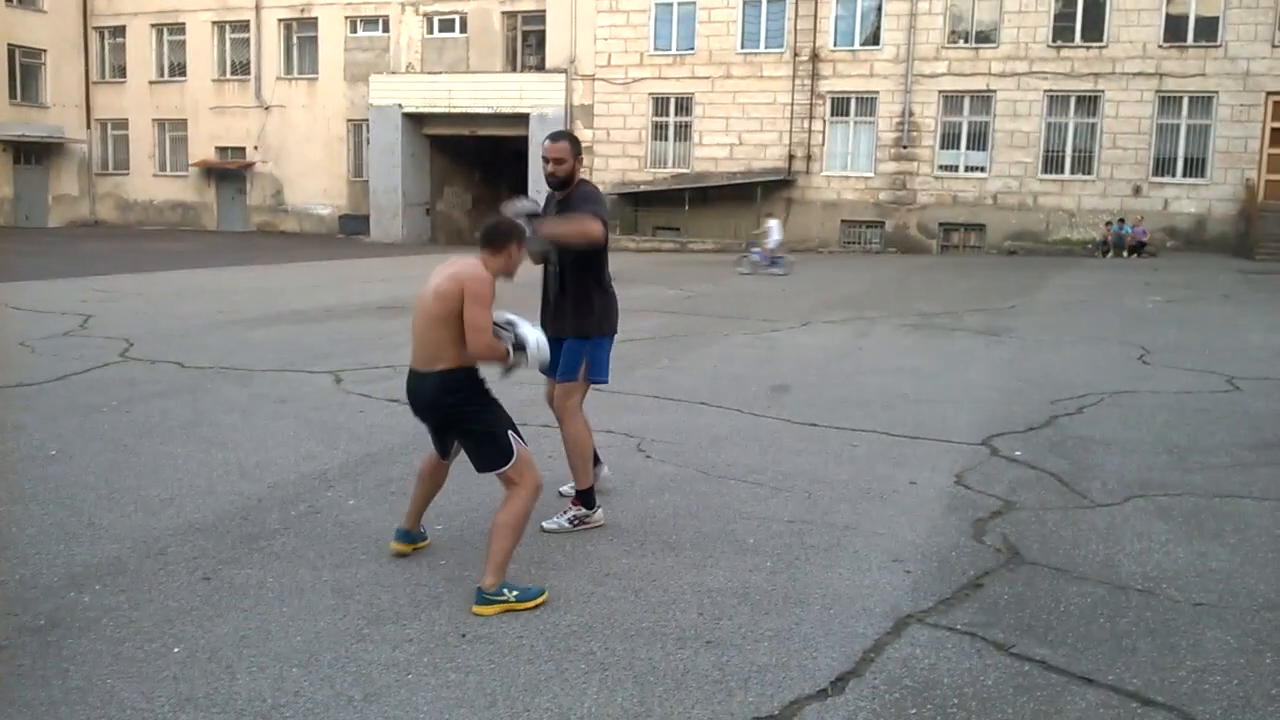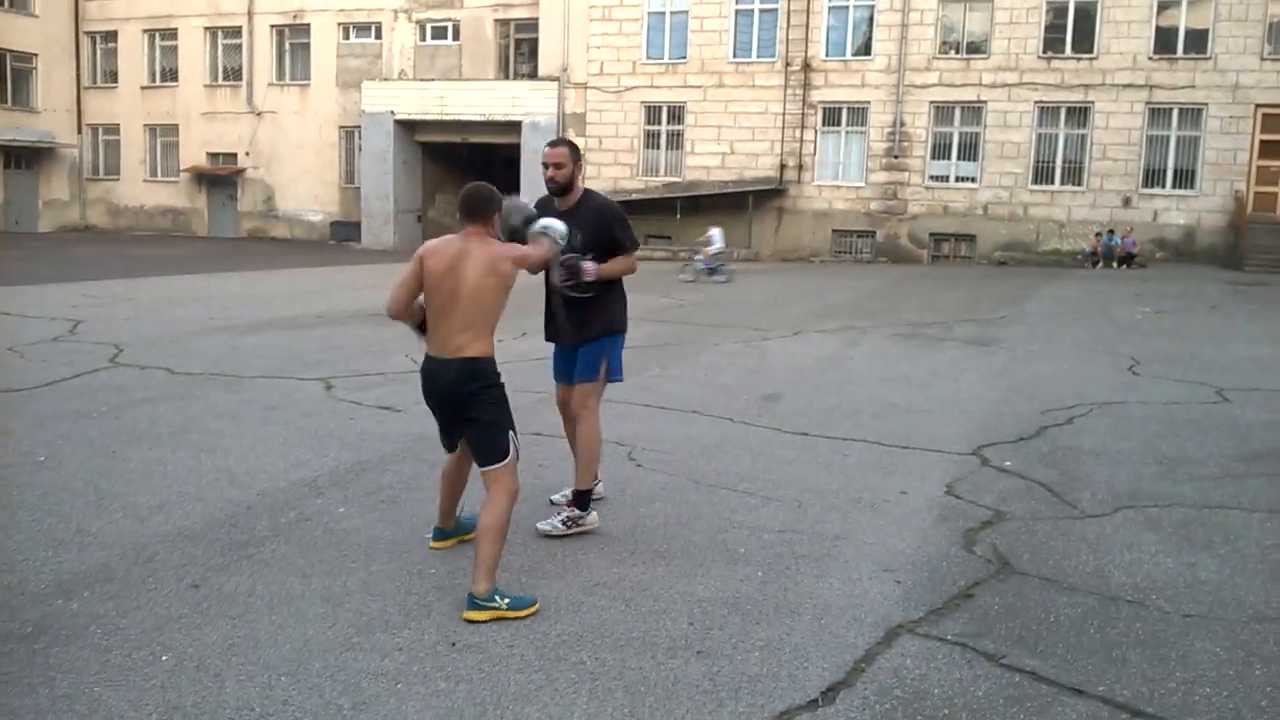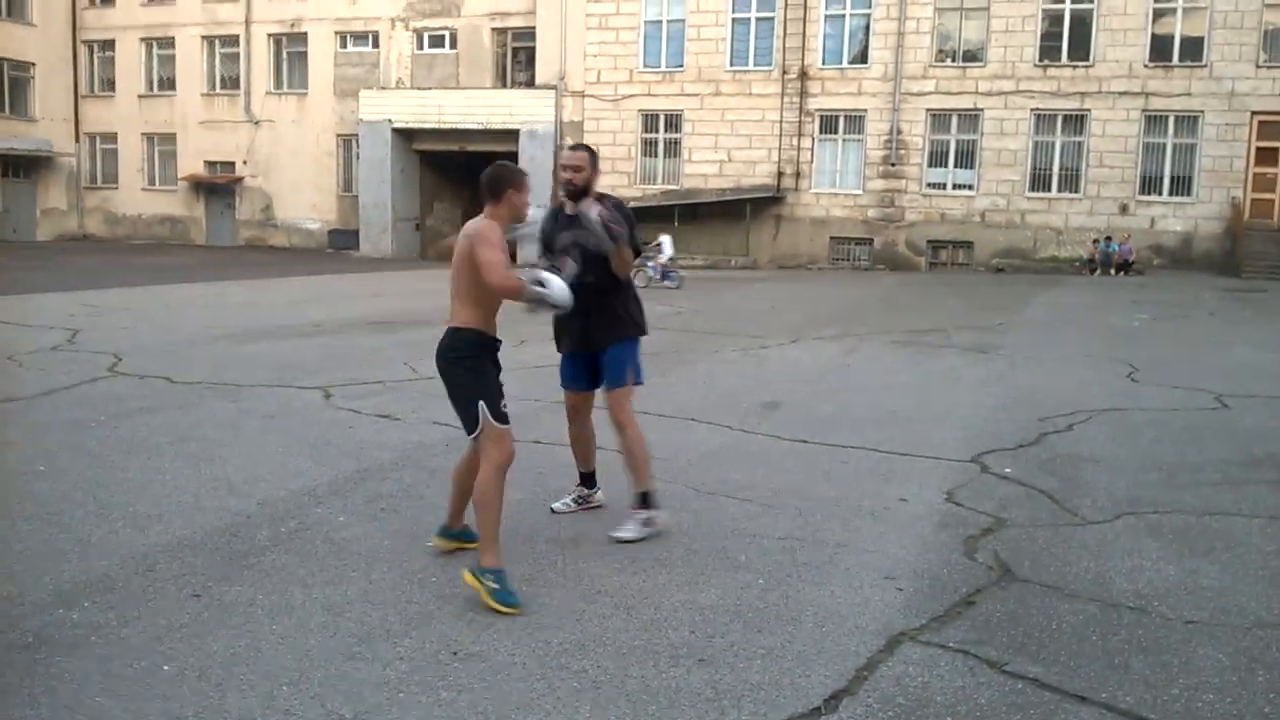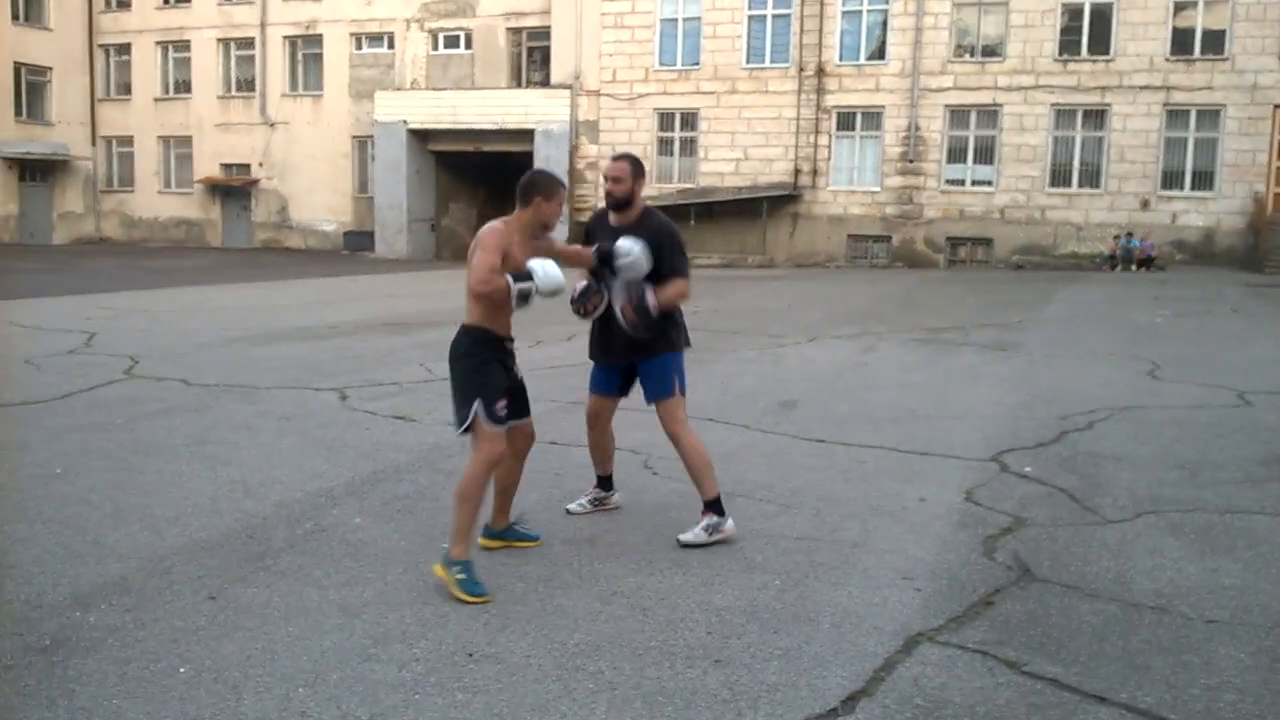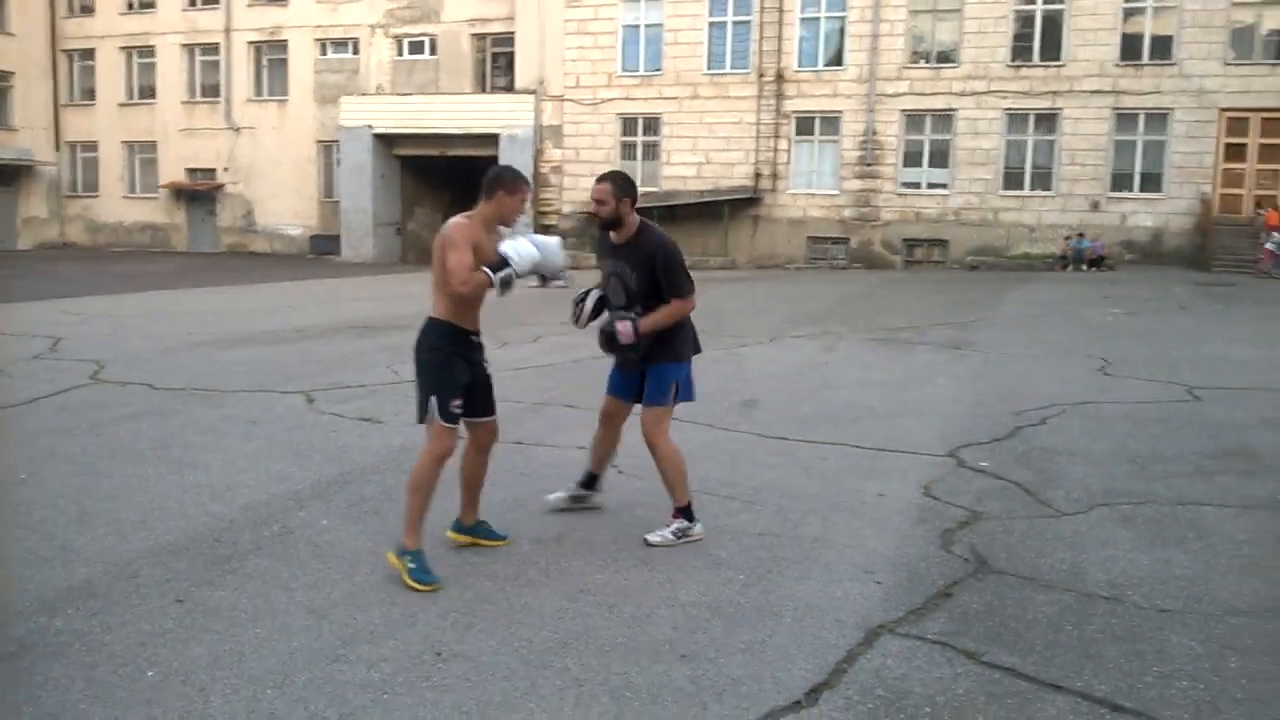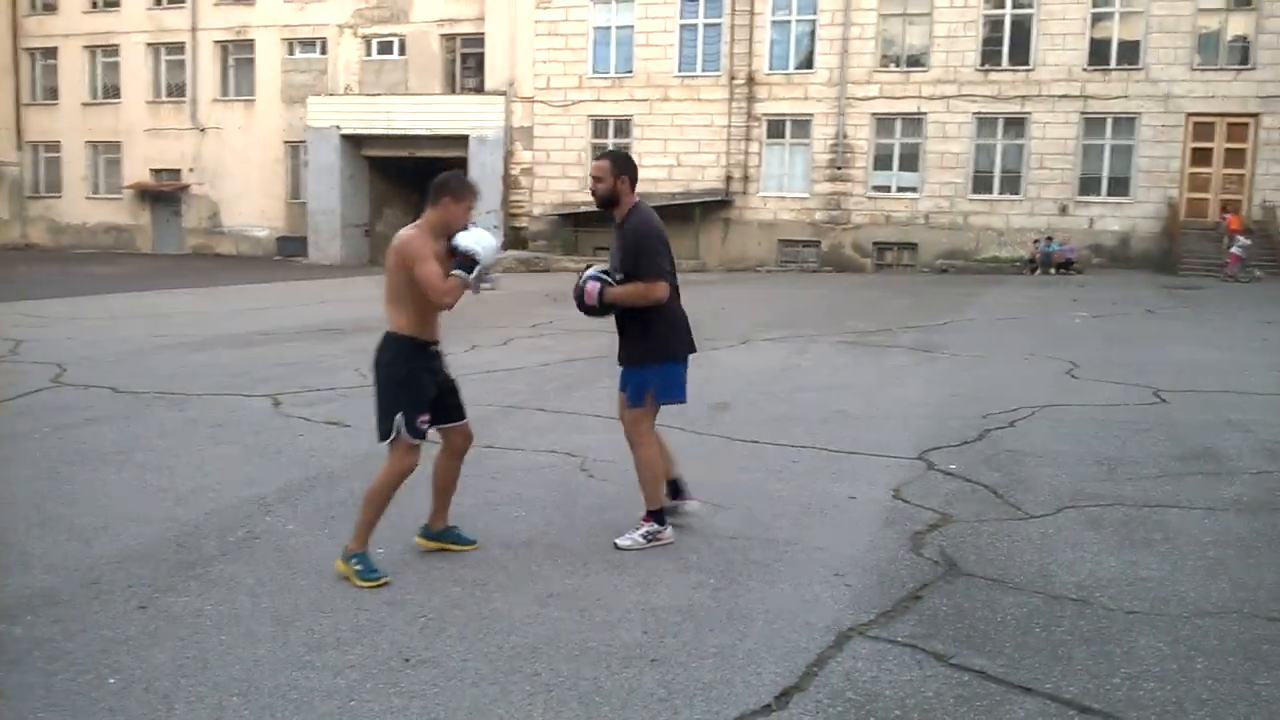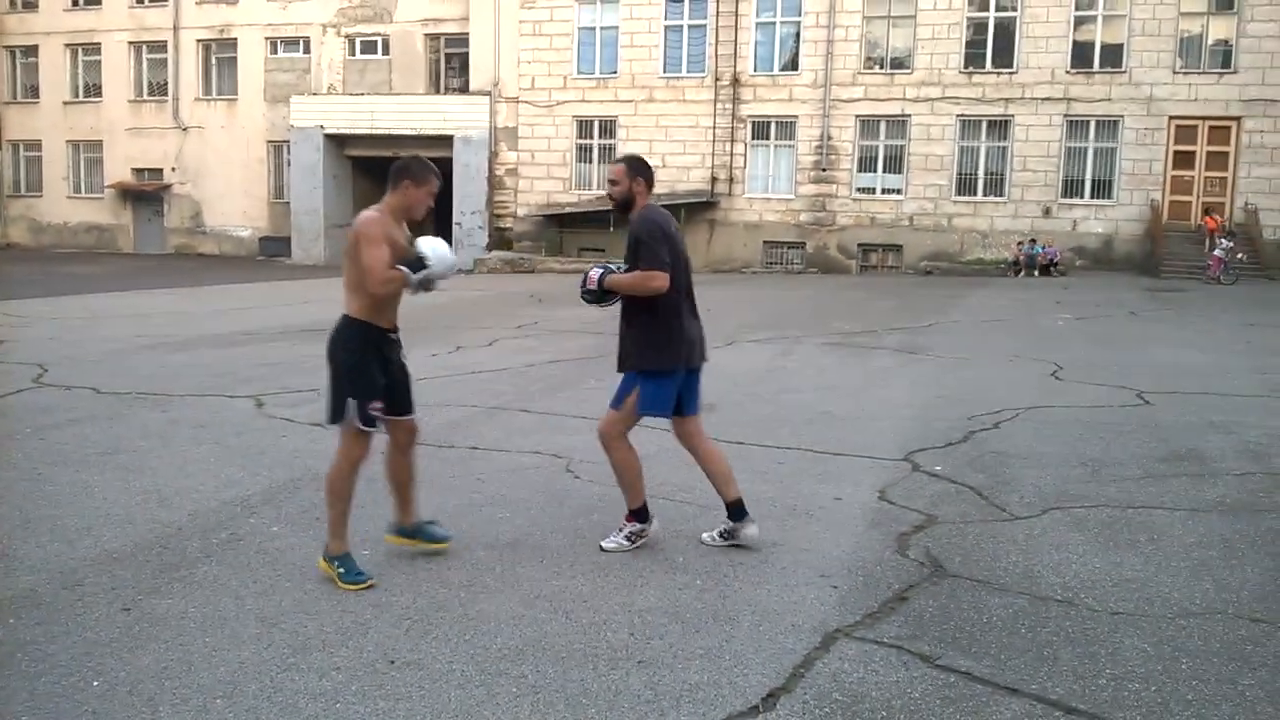
dt=0.2s
person 1, frame 1
left shoulder: (449, 267)
right shoulder: (480, 280)
right elbow: (480, 347)
right wrist: (512, 354)
left hip: (421, 386)
right hip: (458, 388)
left knee: (444, 451)
right knee: (525, 484)
left ankle: (408, 531)
right ankle: (491, 588)
person 1, frame 2
left shoulder: (429, 251)
right shoulder: (507, 254)
left elbow: (397, 307)
right elbow: (543, 252)
right wrist: (549, 236)
left hip: (434, 373)
right hip: (475, 376)
left knee: (462, 448)
right knee: (503, 486)
left ankle: (447, 526)
right ankle: (483, 594)
person 1, frame 3
left shoulder: (480, 232)
right shoulder: (485, 231)
right elbow: (501, 283)
right wrist: (536, 291)
left hip: (469, 348)
right hip: (467, 351)
left knee: (485, 443)
right knee: (497, 450)
left ankle: (452, 528)
right ankle: (488, 566)
person 1, frame 4
left shoulder: (536, 240)
right shoulder: (494, 233)
left elbow: (571, 258)
right elbow: (478, 285)
left wrist: (606, 256)
right wrist: (523, 284)
left hip: (499, 349)
right hip: (476, 349)
left knee: (522, 435)
right knee: (490, 449)
left ankle: (498, 526)
right ankle: (454, 559)
person 1, frame 5
left shoulder: (491, 233)
right shoulder: (459, 229)
left elbow: (496, 270)
right elbow: (461, 286)
left wrist: (529, 261)
right wrist: (504, 268)
left hip: (469, 343)
right hip: (443, 343)
left knee: (486, 433)
right knee: (442, 443)
left ankle: (467, 522)
right ankle: (408, 546)
person 1, frame 6
left shoulder: (432, 242)
right shoulder: (414, 242)
left elbow: (438, 292)
right elbow: (443, 297)
left wrist: (462, 268)
right wrist: (466, 266)
left hip: (428, 354)
right hip: (403, 357)
left knee: (459, 438)
right knee: (403, 460)
left ankle: (437, 527)
right ankle: (354, 551)
person 1, frame 7
left shoulder: (398, 226)
right shoulder: (372, 225)
right elbow: (379, 285)
left wrist: (423, 270)
right wrist: (419, 268)
left hip: (385, 341)
right hip: (358, 342)
left knee: (404, 434)
right knee: (356, 447)
left ankle: (408, 522)
right ankle: (337, 550)
person 2, frame 1
left shoulder: (587, 197)
right shoulder: (554, 199)
left elbow: (592, 231)
left wrist: (537, 227)
right wrist: (529, 250)
left hip: (590, 319)
right hip: (562, 317)
left knee: (567, 405)
right knee: (557, 398)
left ankle: (586, 506)
right ankle: (593, 467)
person 2, frame 2
left shoulder: (602, 209)
right shoulder: (542, 209)
left elbow: (631, 260)
left wrist: (598, 270)
left hip: (601, 323)
right hip: (563, 322)
left knee: (583, 407)
right knee: (566, 403)
left ankle: (582, 509)
right ankle: (588, 479)
person 2, frame 3
left shoulder: (612, 212)
right shoulder: (554, 216)
left elbow: (625, 269)
right elbow: (548, 265)
left wrist: (607, 239)
left hip: (617, 327)
right hip: (574, 328)
left knee: (620, 414)
right knee: (576, 409)
left ankle: (646, 507)
right ankle: (588, 488)
person 2, frame 4
left shoulder: (660, 229)
right shoulder: (596, 224)
left elbow: (681, 285)
left wrist: (651, 301)
left hip: (657, 339)
right hip: (613, 337)
left knee: (673, 423)
right knee: (597, 414)
left ankle: (717, 515)
right ankle: (604, 491)
person 2, frame 5
left shoulder: (658, 246)
right shoulder: (604, 238)
left elbow: (685, 301)
left wrist: (640, 327)
left hip: (665, 346)
right hip: (631, 345)
left knee: (654, 429)
right knee: (610, 415)
left ankle: (686, 519)
right ankle: (587, 488)
person 2, frame 6
left shoulder: (641, 227)
right shoulder: (629, 221)
left elbow: (655, 289)
left wrist: (602, 295)
right wrist: (602, 286)
left hip: (656, 343)
right hip: (647, 340)
left knee: (637, 426)
right knee: (632, 417)
left ankle: (658, 522)
right ankle: (675, 493)
person 2, frame 7
left shoulder: (644, 223)
right shoulder: (660, 221)
left elbow: (656, 281)
left wrist: (607, 282)
right wrist: (621, 285)
left hip: (657, 353)
right hip: (682, 345)
left knee: (611, 431)
right knee: (690, 432)
left ankle: (639, 522)
right ankle: (740, 520)
